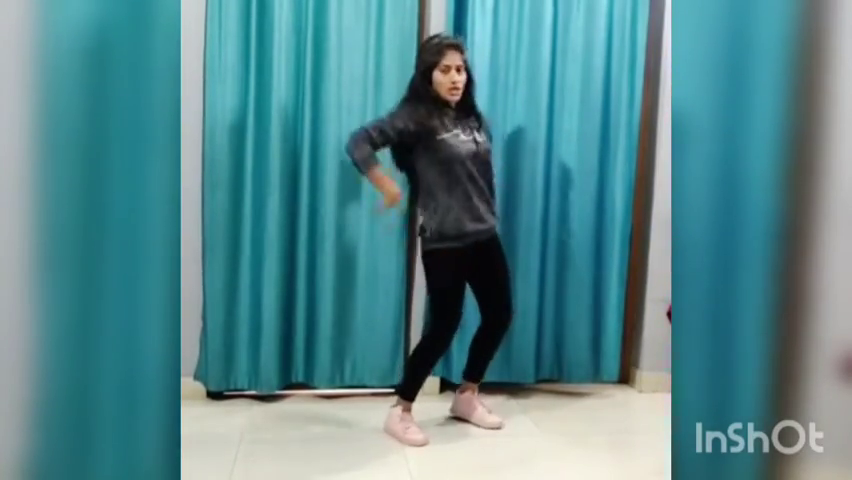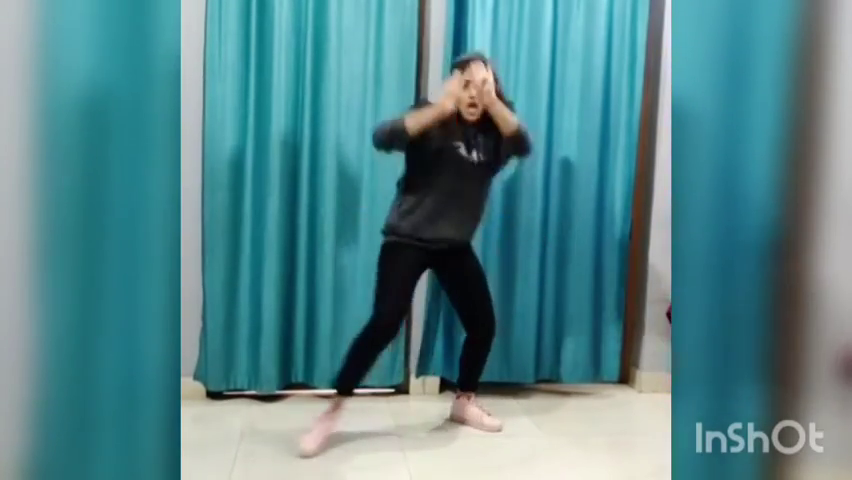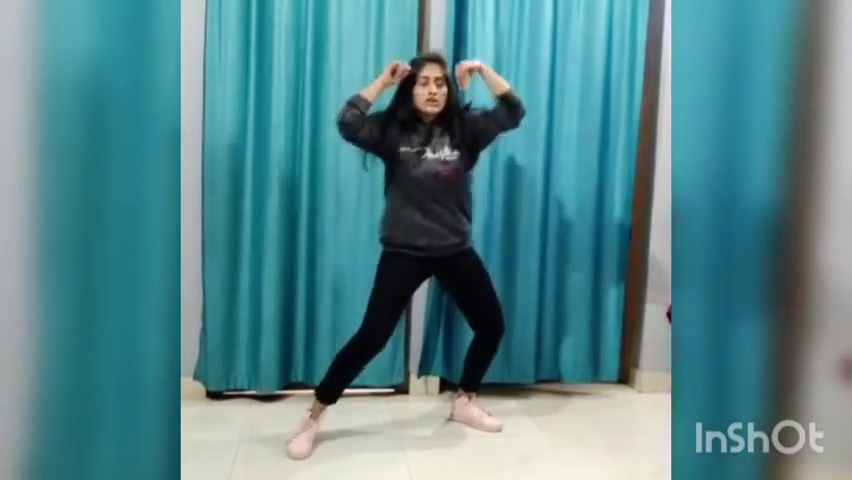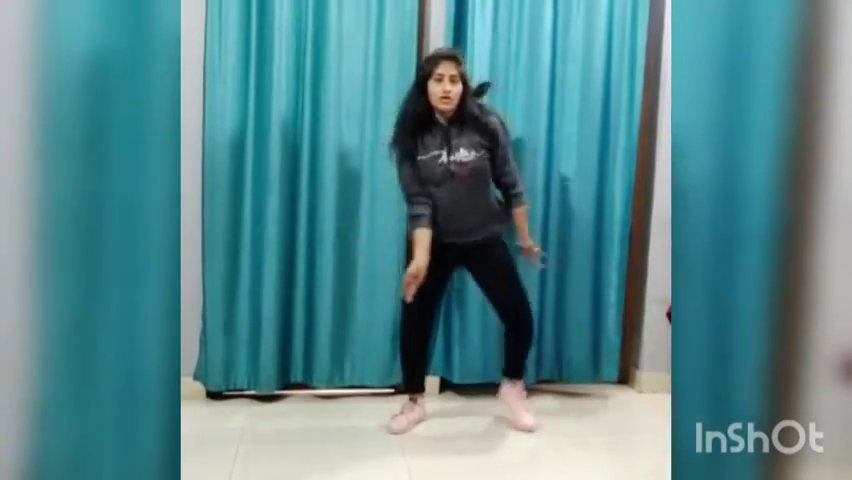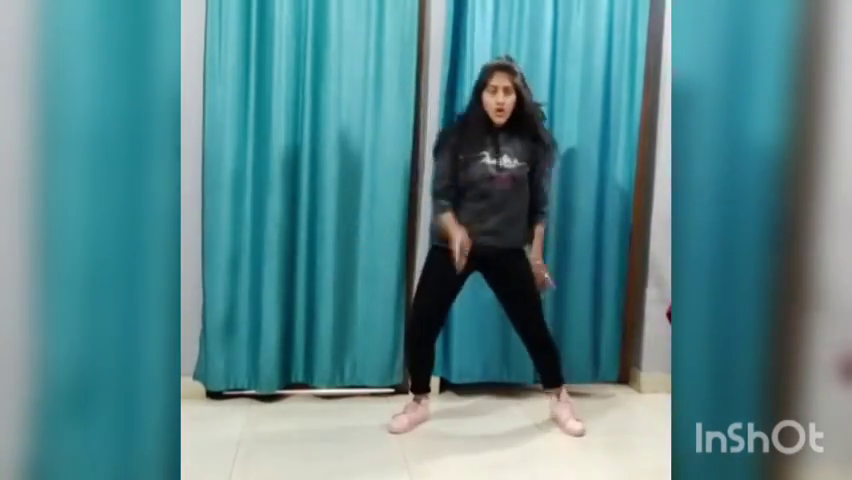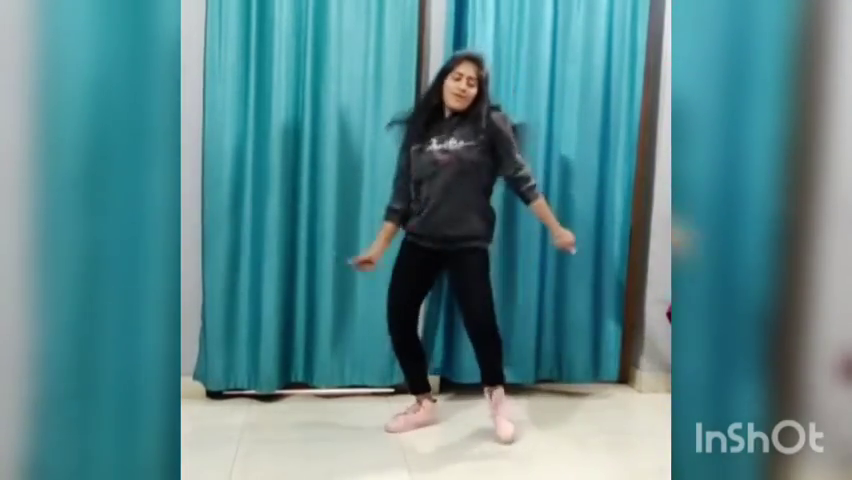
dt=0.4s
person 1, frame 1
left shoulder: (471, 116)
right shoulder: (416, 117)
right elbow: (359, 142)
right wrist: (385, 184)
left hip: (484, 235)
right hip: (445, 241)
left knee: (500, 314)
right knee: (443, 326)
left ankle: (466, 398)
right ankle: (400, 412)
person 1, frame 2
left shoulder: (492, 134)
right shoulder: (428, 125)
left elbow: (523, 145)
right elbow: (383, 137)
left wrist: (492, 99)
right wrist: (441, 107)
left hip: (455, 246)
right hip: (406, 241)
left knee: (484, 324)
right knee: (385, 324)
left ankle: (465, 402)
right ankle: (333, 412)
person 1, frame 3
left shoulder: (465, 127)
right shoulder: (391, 131)
left elbow: (513, 113)
right elbow: (347, 123)
left wrist: (482, 70)
right wrist: (384, 81)
left hip: (455, 250)
right hip: (403, 252)
left knee: (491, 325)
right knee: (371, 336)
left ankle: (465, 401)
right ankle: (313, 417)
person 1, frame 4
left shoulder: (485, 127)
right shoulder: (411, 137)
left elbow: (510, 185)
right elbow: (418, 202)
left wrist: (525, 238)
right wrist: (420, 257)
left hip: (484, 240)
right hip: (433, 242)
left knee: (520, 316)
right knee: (415, 322)
left ankle: (512, 389)
right ankle: (414, 402)
person 1, frame 5
left shoulder: (534, 141)
right shoulder: (458, 138)
left elbow: (539, 203)
right elbow: (441, 199)
left wrist: (536, 255)
right wrist: (455, 234)
left hip: (506, 251)
right hip: (453, 246)
left knee: (533, 327)
right knee: (421, 326)
left ankle: (559, 399)
right ankle: (419, 402)
person 1, frame 6
left shoulder: (490, 126)
right shoulder: (419, 129)
left elbow: (521, 179)
right elbow: (402, 196)
left wrist: (555, 228)
right wrist: (378, 247)
left hip: (467, 244)
right hip: (419, 242)
left knee: (481, 319)
right knee: (399, 321)
left ankle: (497, 400)
right ankle: (423, 403)
